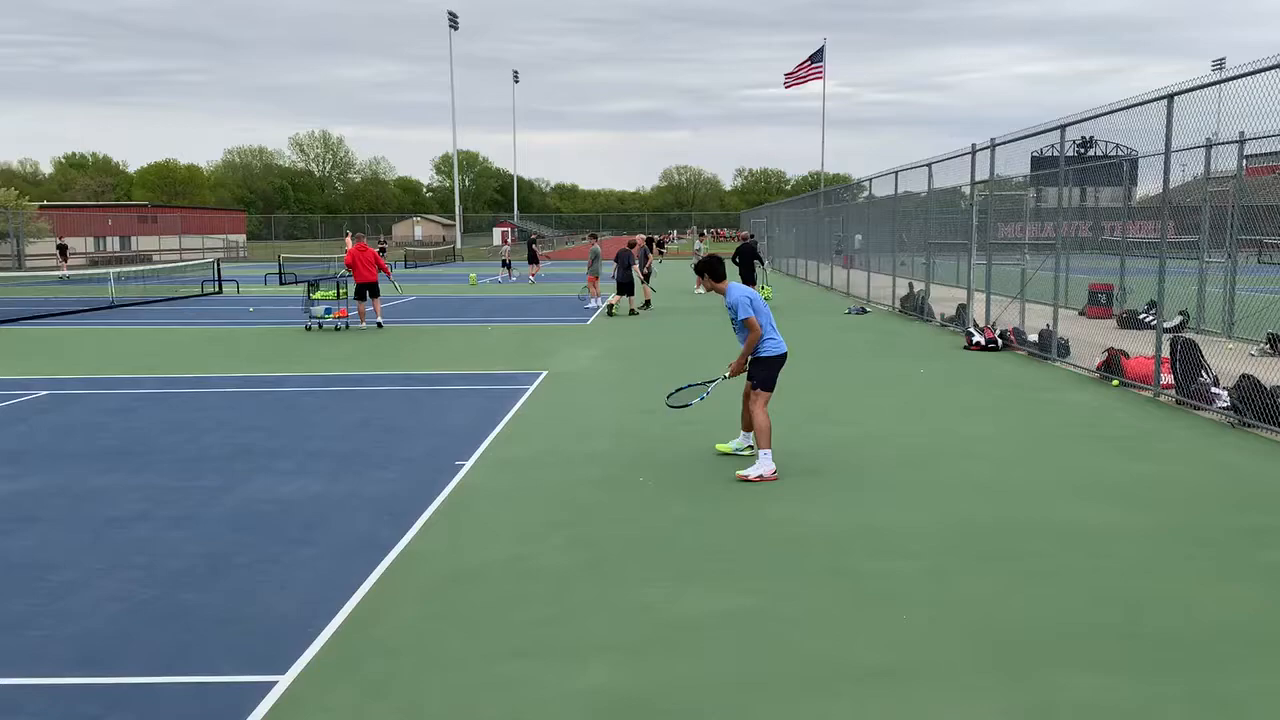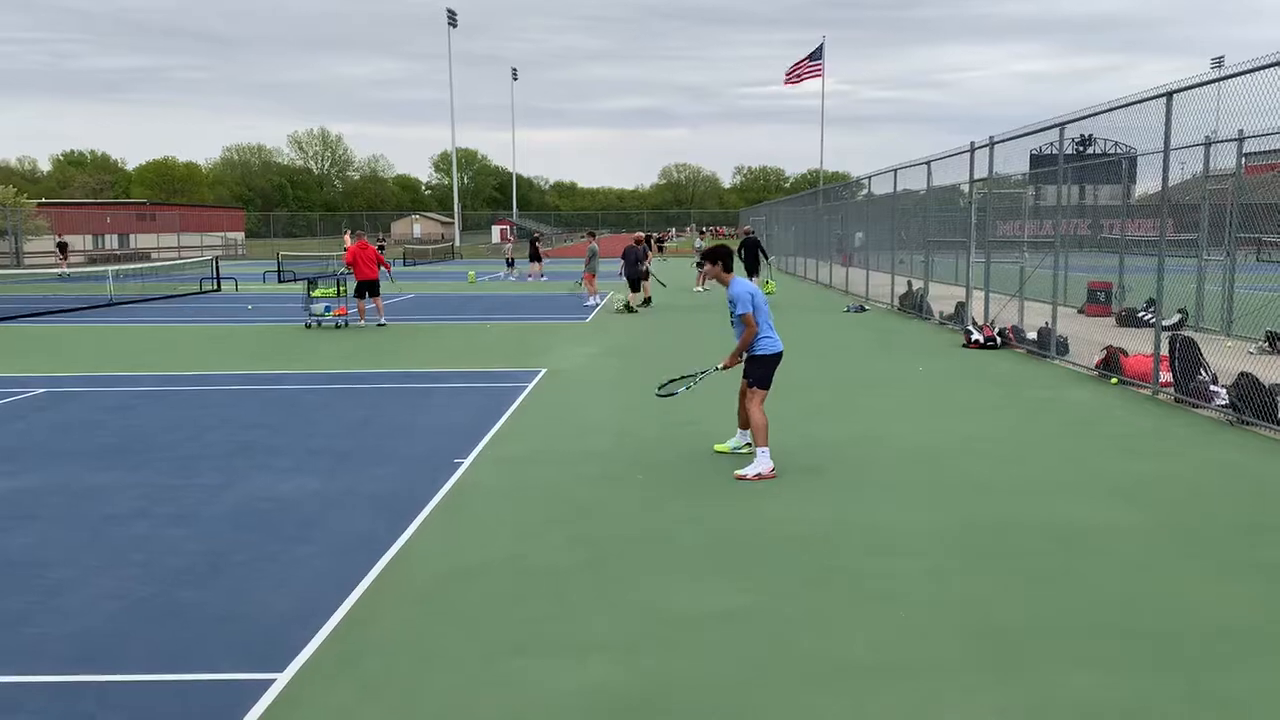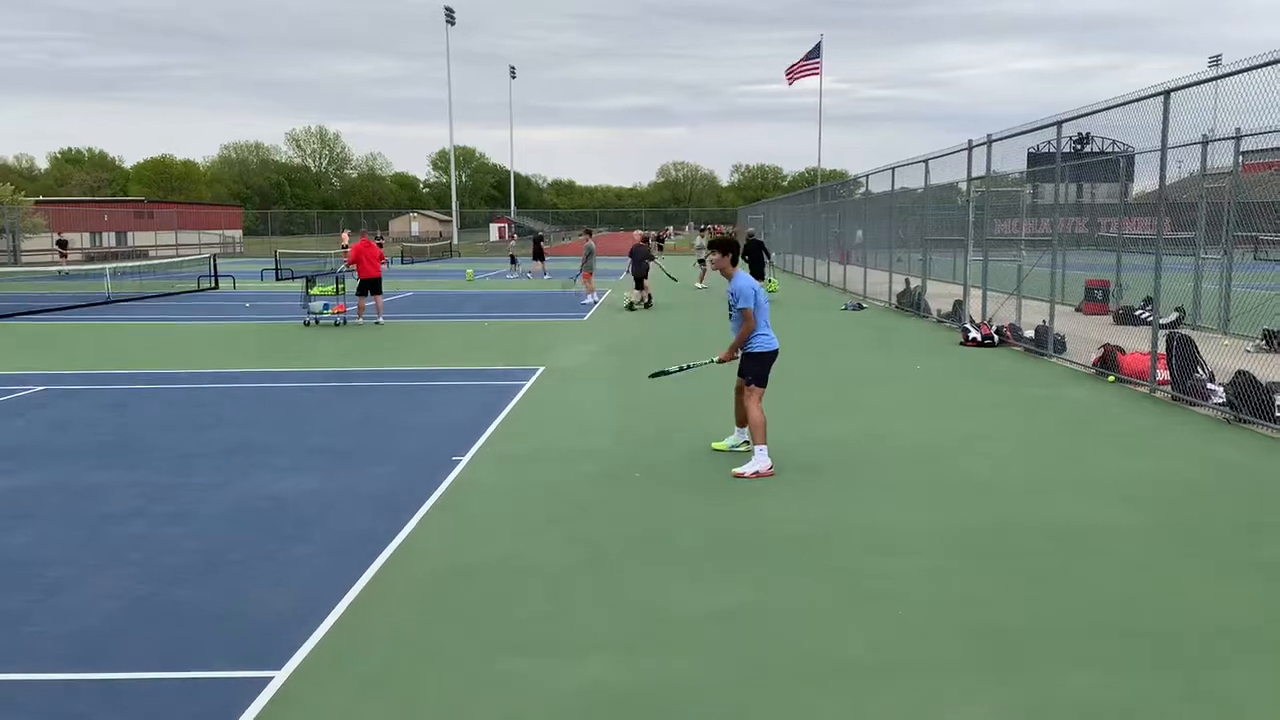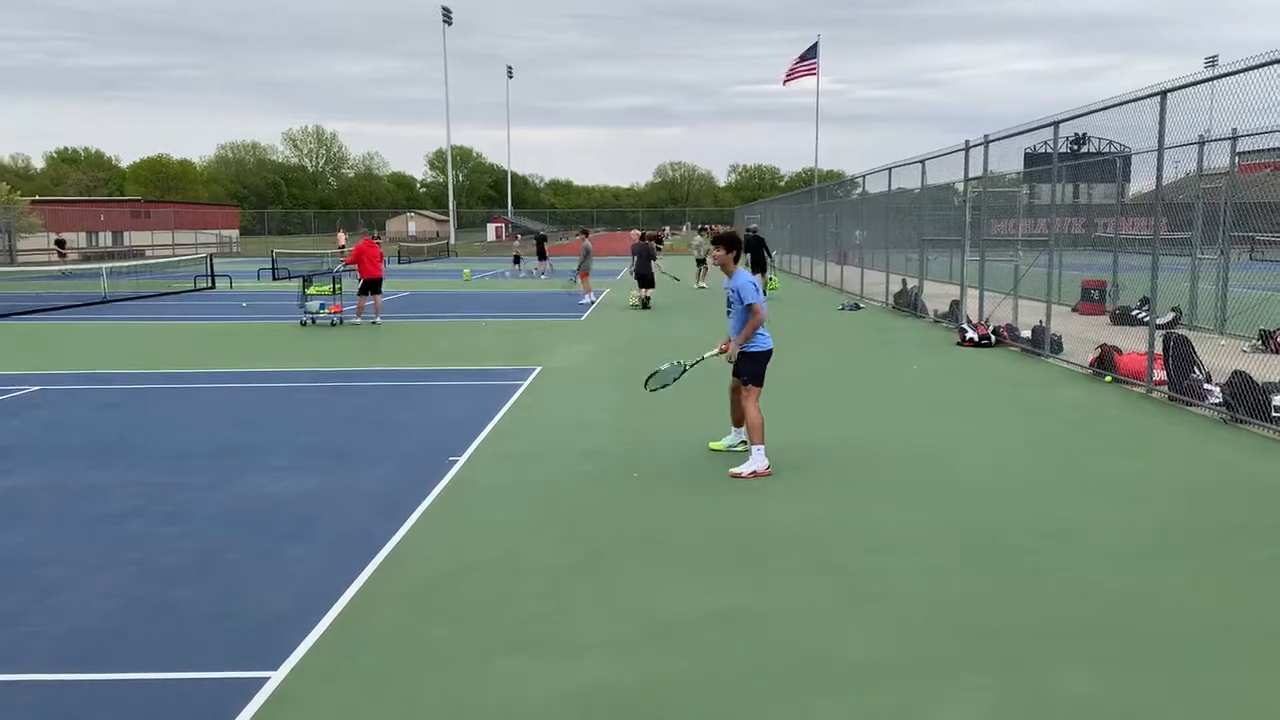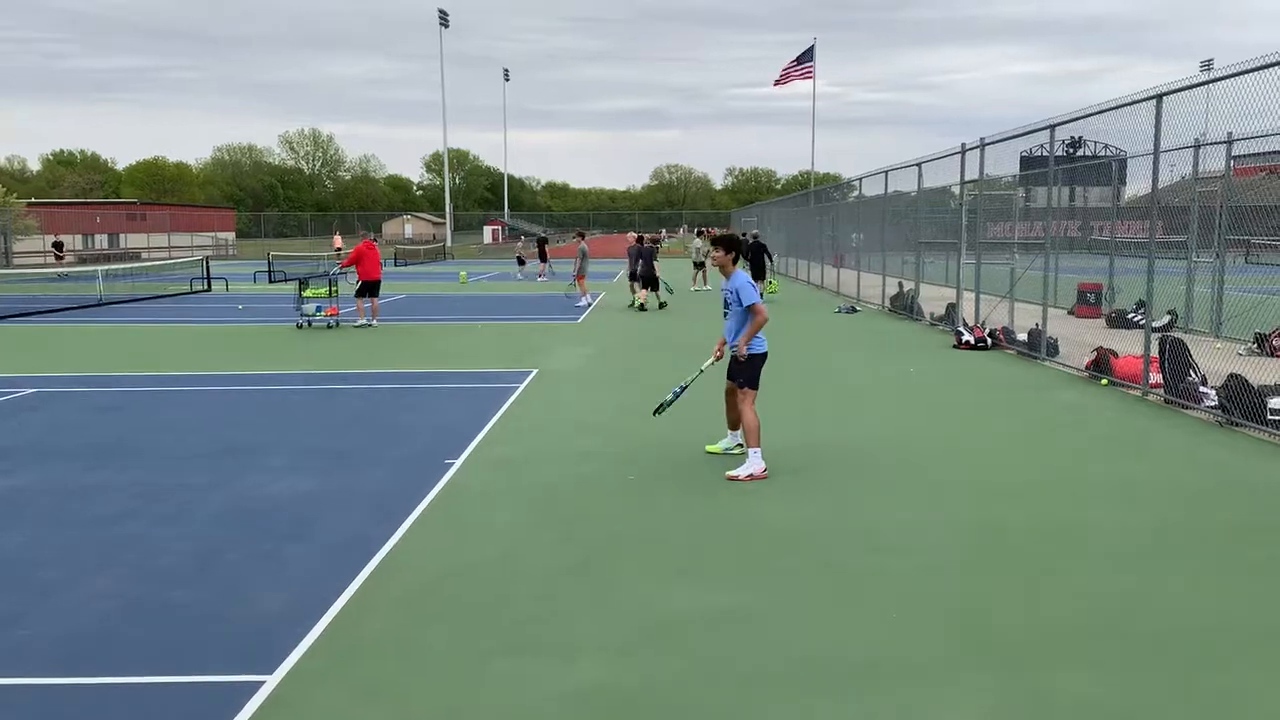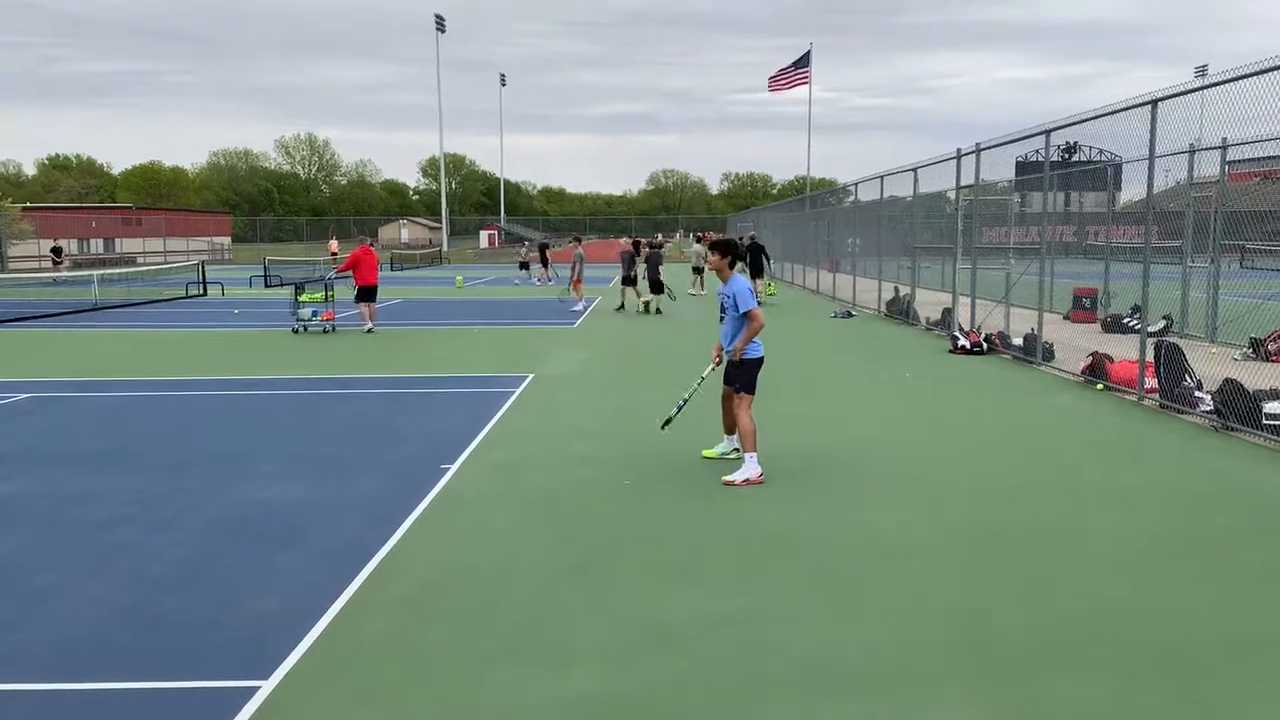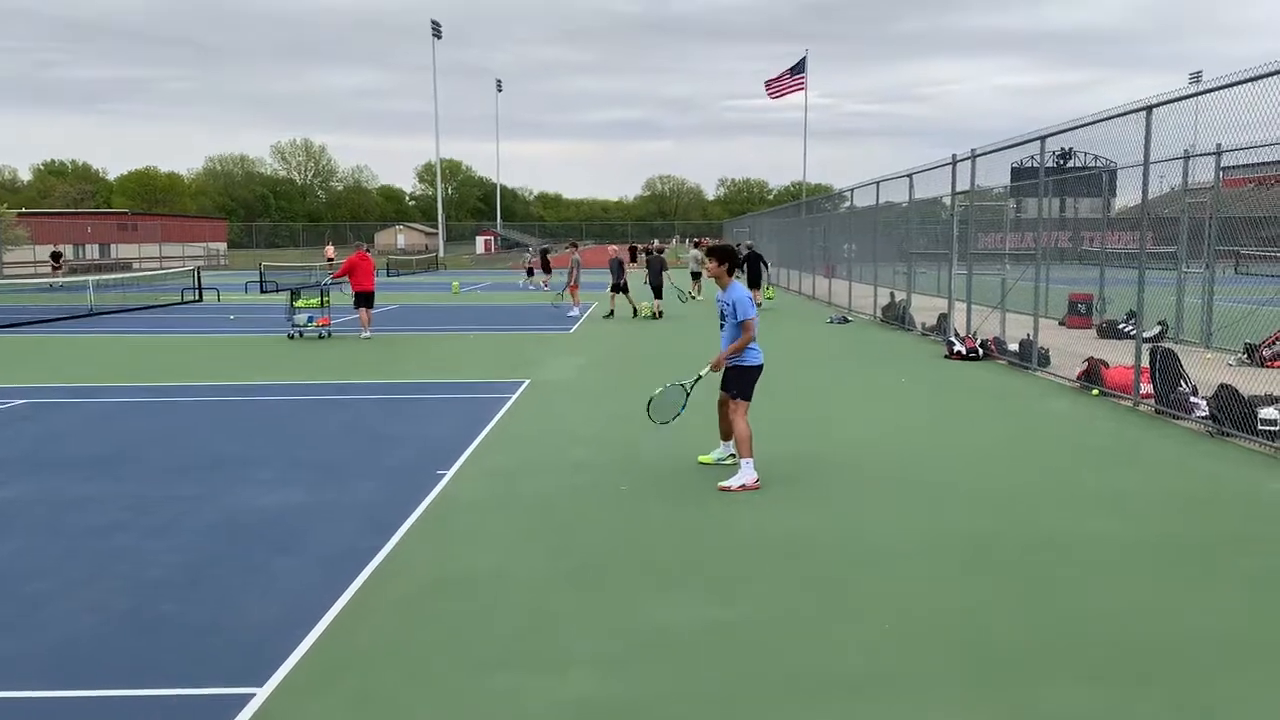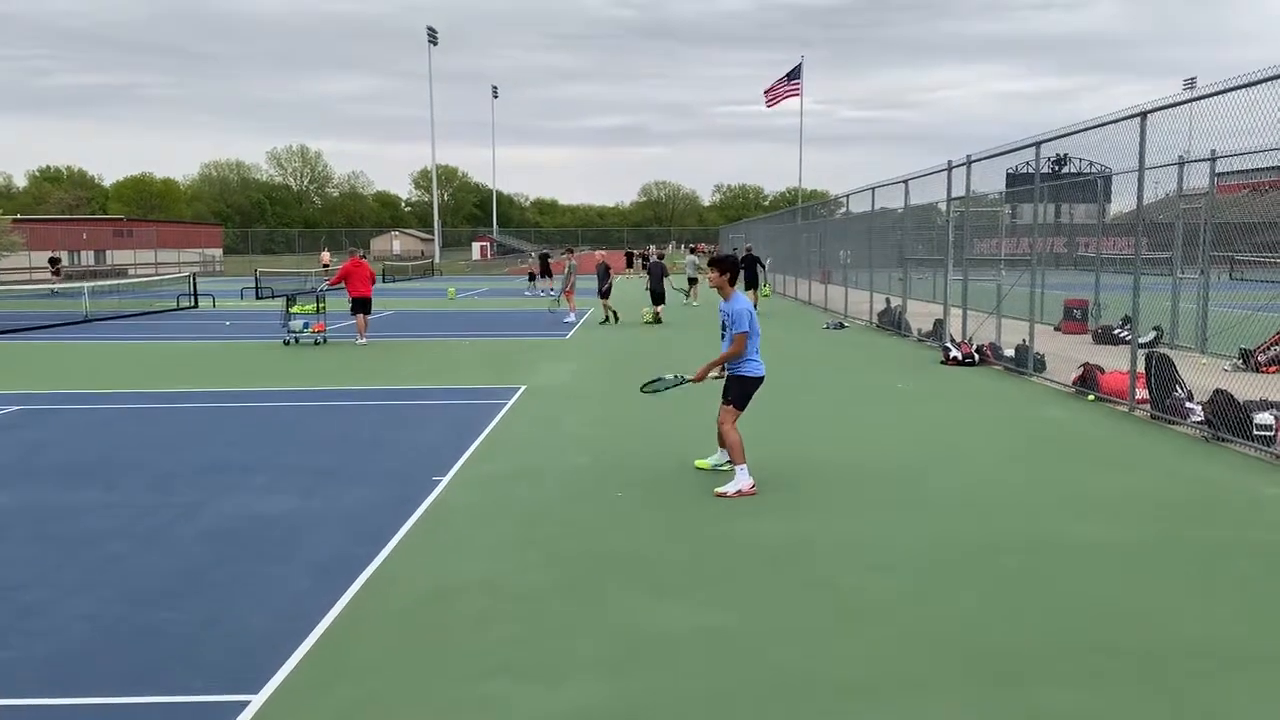
dt=0.2s
person 1, frame 1
left shoulder: (736, 297)
right shoulder: (733, 292)
left elbow: (756, 331)
left wrist: (740, 361)
right wrist: (742, 360)
left hip: (770, 353)
right hip: (764, 352)
left knee: (757, 405)
right knee: (748, 395)
left ankle: (766, 465)
right ankle: (745, 442)
person 1, frame 2
left shoulder: (739, 291)
right shoulder: (736, 287)
left elbow: (751, 328)
left wrist: (734, 355)
right wrist: (740, 353)
left hip: (765, 351)
right hip: (759, 350)
left knee: (753, 403)
right knee: (744, 394)
left ankle: (764, 463)
right ankle: (743, 439)
person 1, frame 3
left shoulder: (742, 284)
right shoulder: (735, 282)
left elbow: (749, 323)
left wrist: (730, 350)
right wrist: (735, 348)
left hip: (760, 348)
right hip: (752, 348)
left knee: (752, 401)
right knee: (740, 390)
left ankle: (762, 460)
right ankle: (741, 437)
person 1, frame 4
left shoulder: (743, 281)
right shoulder: (731, 280)
left elbow: (759, 316)
left wrist: (736, 344)
right wrist: (729, 340)
left hip: (754, 349)
right hip: (744, 348)
left knee: (749, 401)
right knee: (735, 391)
left ankle: (759, 461)
right ankle: (738, 438)
person 1, frame 5
left shoulder: (742, 282)
right shoulder: (727, 281)
left elbow: (761, 316)
left wrist: (743, 342)
right wrist: (722, 342)
left hip: (750, 351)
right hip: (738, 350)
left knee: (745, 403)
right knee: (730, 393)
left ankle: (756, 464)
right ankle: (734, 440)
person 1, frame 6
left shoulder: (740, 287)
right shoulder: (723, 286)
left elbow: (757, 322)
left wrist: (738, 348)
right wrist: (719, 347)
left hip: (746, 356)
right hip: (734, 354)
left knee: (740, 408)
right knee: (726, 398)
left ankle: (752, 468)
right ankle: (730, 445)
person 1, frame 7
left shoulder: (739, 296)
right shoulder: (721, 294)
left elbow: (748, 336)
left wrist: (721, 358)
right wrist: (723, 357)
left hip: (747, 362)
right hip: (735, 361)
left knee: (736, 414)
right knee: (723, 404)
left ankle: (748, 474)
right ankle: (726, 451)
person 1, frame 8
left shoulder: (740, 307)
right shoulder: (725, 304)
left elbow: (737, 349)
left wrist: (706, 368)
right wrist: (721, 366)
left hip: (747, 372)
right hip: (738, 371)
left knee: (725, 421)
right knee: (727, 415)
left ankle: (744, 480)
right ankle: (723, 457)
